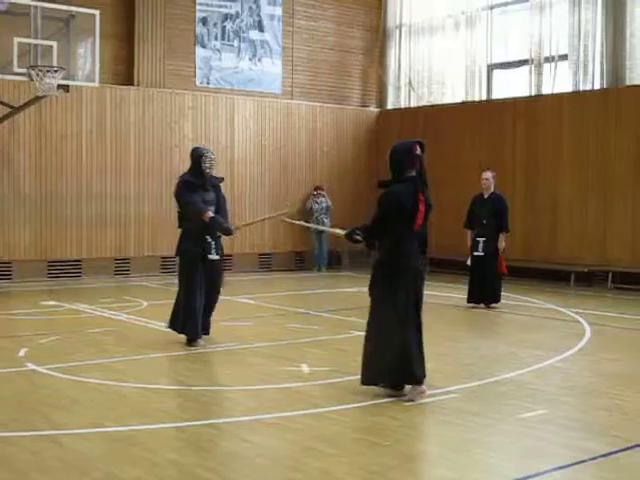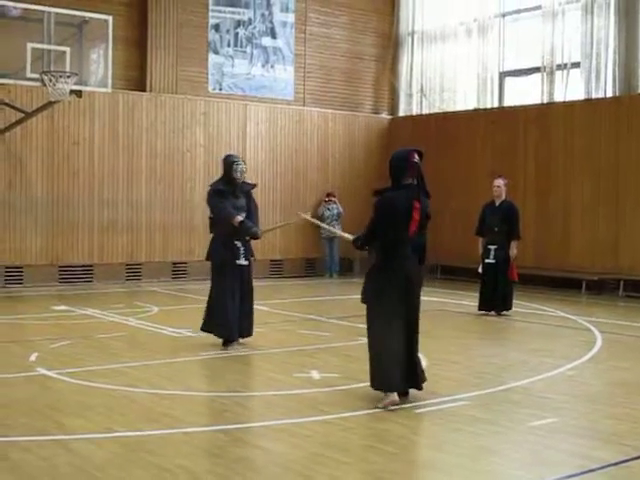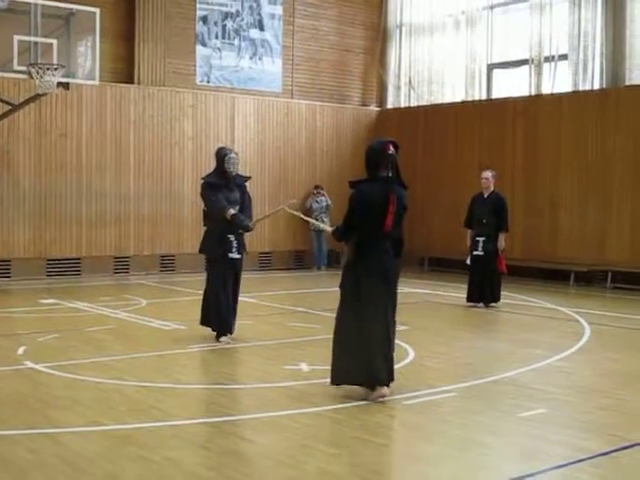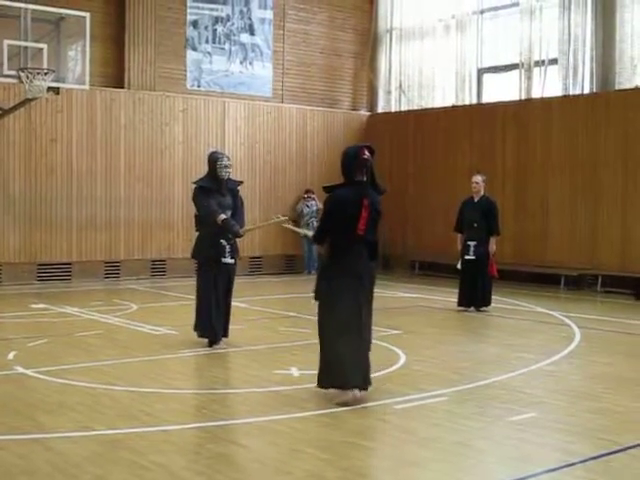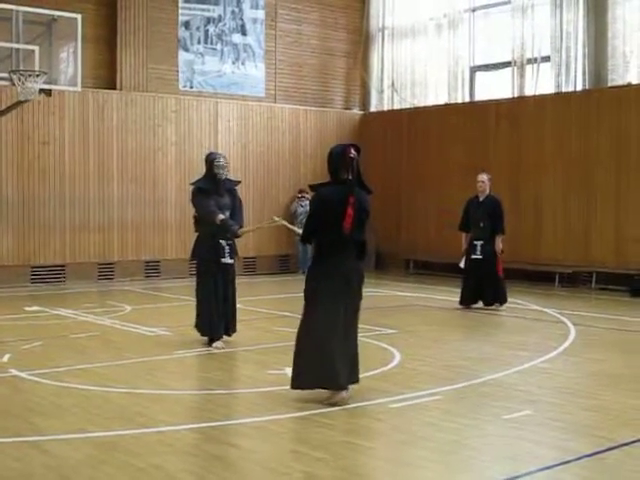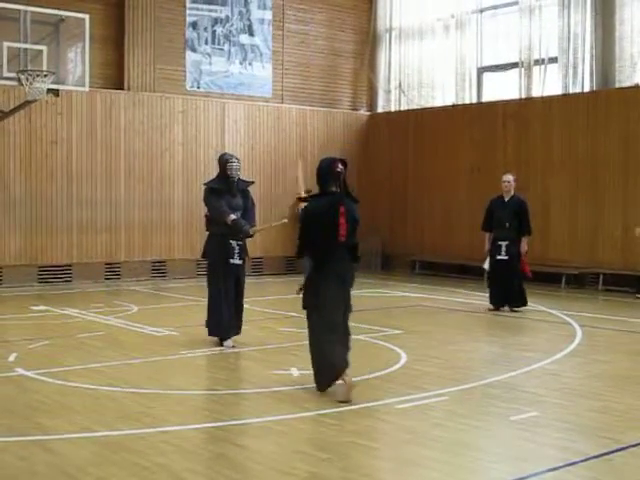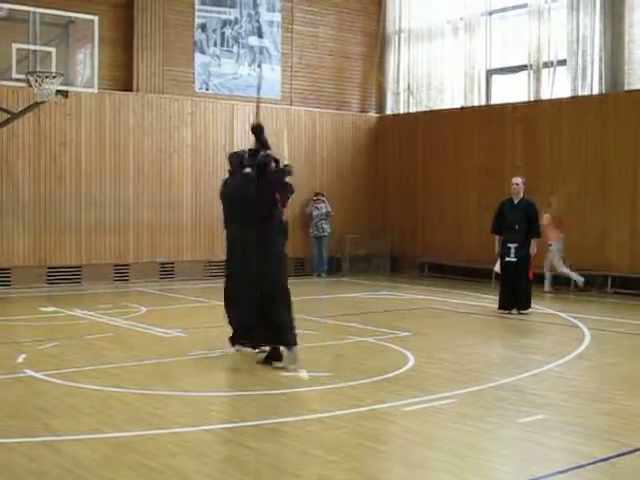
dt=0.7s
person 1, frame 1
left shoulder: (393, 194)
right shoulder: (421, 193)
left elbow: (378, 228)
left wrist: (356, 233)
right wrist: (365, 233)
left hip: (395, 263)
right hip: (414, 262)
left knee: (394, 320)
right knee: (408, 318)
left ankle: (414, 380)
right ankle: (396, 380)
person 1, frame 2
left shoulder: (388, 200)
right shoulder: (421, 201)
left elbow: (373, 234)
left wrist: (359, 242)
right wrist: (370, 241)
left hip: (389, 269)
right hip: (412, 269)
left knee: (385, 327)
right knee: (406, 324)
left ankle: (391, 388)
right ankle: (405, 383)
person 1, frame 3
left shoulder: (363, 193)
right shoulder: (399, 193)
left elbow: (348, 228)
right elbow: (394, 227)
left wrist: (337, 233)
left hip: (365, 263)
right hip: (389, 262)
left knee: (363, 320)
right knee: (382, 319)
left ankle: (377, 381)
right ankle: (380, 377)
person 1, frame 4
left shoulder: (338, 197)
right shoulder: (374, 198)
left elbow: (321, 234)
right elbow: (370, 233)
left wrist: (320, 239)
left hip: (339, 268)
right hip: (364, 268)
left knee: (338, 325)
right knee: (358, 323)
left ankle: (349, 385)
right ankle: (356, 380)
person 1, frame 5
left shoulder: (323, 196)
right shoulder: (362, 198)
left elbow: (308, 235)
right elbow: (360, 232)
left wrist: (313, 237)
left hip: (327, 268)
right hip: (352, 268)
left knee: (324, 325)
right knee: (345, 324)
left ankle: (338, 385)
right ankle: (342, 381)
person 1, frame 6
left shoulder: (313, 209)
right shoulder: (350, 207)
left elbow: (303, 247)
right elbow: (350, 240)
left wrist: (303, 253)
left hip: (323, 274)
right hip: (344, 272)
left knee: (326, 327)
right knee: (336, 321)
left ankle: (344, 375)
right ankle: (336, 372)
person 1, frame 7
left shoulder: (262, 194)
right shoulder: (280, 190)
left hip: (268, 253)
right hip: (275, 253)
left knee: (275, 301)
right knee: (269, 301)
person 2, frame 1
left shoulder: (214, 184)
right shoulder: (185, 186)
left elbow: (221, 207)
right elbow: (198, 208)
left wrist: (223, 225)
right wrist: (217, 223)
left hip: (211, 240)
right hip: (193, 241)
left knee: (212, 285)
right knee: (193, 287)
left ankle: (200, 328)
right ankle: (192, 333)
person 2, frame 2
left shoulder: (246, 191)
right shoulder: (217, 193)
left elbow: (252, 213)
right elbow: (228, 213)
left wrist: (252, 229)
right wrist: (246, 227)
left hip: (242, 246)
right hip: (223, 247)
left knee: (243, 290)
right knee: (225, 291)
left ankle: (235, 333)
right ankle: (228, 336)
person 2, frame 3
left shoulder: (240, 184)
right shoulder: (210, 185)
left elbow: (246, 206)
right elbow: (220, 206)
left wrist: (245, 222)
right wrist: (238, 219)
left hip: (235, 239)
right hip: (217, 240)
left knee: (232, 284)
right knee: (218, 284)
left ankle: (224, 325)
right ankle: (221, 329)
person 2, frame 4
left shoulder: (233, 189)
right shoulder: (202, 190)
left elbow: (239, 211)
right elbow: (211, 211)
left wrist: (236, 228)
right wrist: (228, 224)
left hip: (228, 245)
right hip: (209, 245)
left knee: (224, 290)
right knee: (210, 290)
left ankle: (218, 332)
right ankle: (213, 335)
person 2, frame 5
left shoulder: (230, 189)
right shoulder: (200, 190)
left elbow: (237, 211)
right elbow: (210, 212)
left wrist: (236, 227)
right wrist: (226, 224)
left hip: (226, 244)
right hip: (208, 244)
left knee: (226, 289)
right knee: (210, 290)
left ankle: (220, 330)
right ankle: (213, 334)
person 2, frame 6
left shoulder: (243, 189)
right shoulder: (213, 189)
left elbow: (249, 211)
right elbow: (220, 211)
left wrist: (246, 227)
right wrist: (235, 221)
left hip: (237, 244)
right hip: (219, 243)
left knee: (235, 287)
right knee: (220, 287)
left ankle: (226, 331)
right ankle: (224, 333)
person 2, frame 7
left shoulder: (232, 186)
right shoulder: (234, 186)
left hip: (244, 244)
right hip: (245, 244)
left knee: (239, 290)
right knee: (247, 290)
left ankle: (244, 336)
person 3, frame 1
left shoulder: (499, 200)
right shoulder: (476, 199)
left elbow: (503, 223)
right elbow: (470, 221)
left wrist: (502, 240)
right wrist: (469, 238)
left hip: (492, 240)
right hip: (477, 240)
left knee: (492, 270)
right knee: (476, 269)
left ankle: (489, 299)
right ankle: (476, 298)
person 3, frame 2
left shoulder: (511, 208)
right shoulder: (487, 207)
left elbow: (515, 231)
right elbow: (481, 228)
left wrist: (513, 248)
right wrist: (480, 246)
left hip: (504, 248)
right hip: (489, 247)
left knee: (503, 278)
right knee: (487, 276)
left ankle: (500, 307)
right ankle: (487, 306)
person 3, frame 3
left shoulder: (499, 199)
right shoulder: (476, 199)
left elbow: (503, 223)
right elbow: (469, 221)
left wrist: (501, 240)
right wrist: (469, 238)
left hip: (492, 239)
right hip: (477, 239)
left knee: (491, 269)
right knee: (475, 268)
left ankle: (489, 298)
right ankle: (476, 297)
person 3, frame 4
left shoulder: (489, 203)
right shoulder: (466, 203)
left elbow: (494, 227)
right elbow: (460, 225)
left wrist: (492, 244)
right wrist: (459, 242)
left hip: (483, 244)
right hip: (468, 243)
left knee: (483, 273)
right knee: (466, 273)
left ankle: (480, 302)
right ankle: (467, 302)
person 3, frame 5
left shoulder: (495, 202)
right shoulder: (471, 202)
left elbow: (499, 226)
right elbow: (465, 225)
left wrist: (498, 243)
right wrist: (464, 242)
left hip: (490, 243)
right hip: (474, 243)
left knee: (492, 272)
right knee: (470, 272)
left ankle: (498, 301)
right ankle: (468, 301)
person 3, frame 6
left shoulder: (520, 203)
right shoulder: (494, 202)
left elbow: (525, 227)
right elbow: (488, 225)
left wrist: (524, 244)
right wrist: (487, 242)
left hip: (514, 244)
right hip: (497, 243)
left knee: (514, 274)
right knee: (495, 274)
left ankle: (514, 303)
right ankle: (497, 303)
person 3, frame 7
left shoulder: (529, 205)
right shoulder: (504, 205)
left elbow: (535, 228)
right elbow: (497, 227)
left wrist: (533, 246)
right wrist: (497, 245)
left hip: (523, 246)
right hip: (507, 245)
left knee: (523, 277)
right knee: (506, 276)
left ankle: (522, 306)
right ankle: (506, 305)
